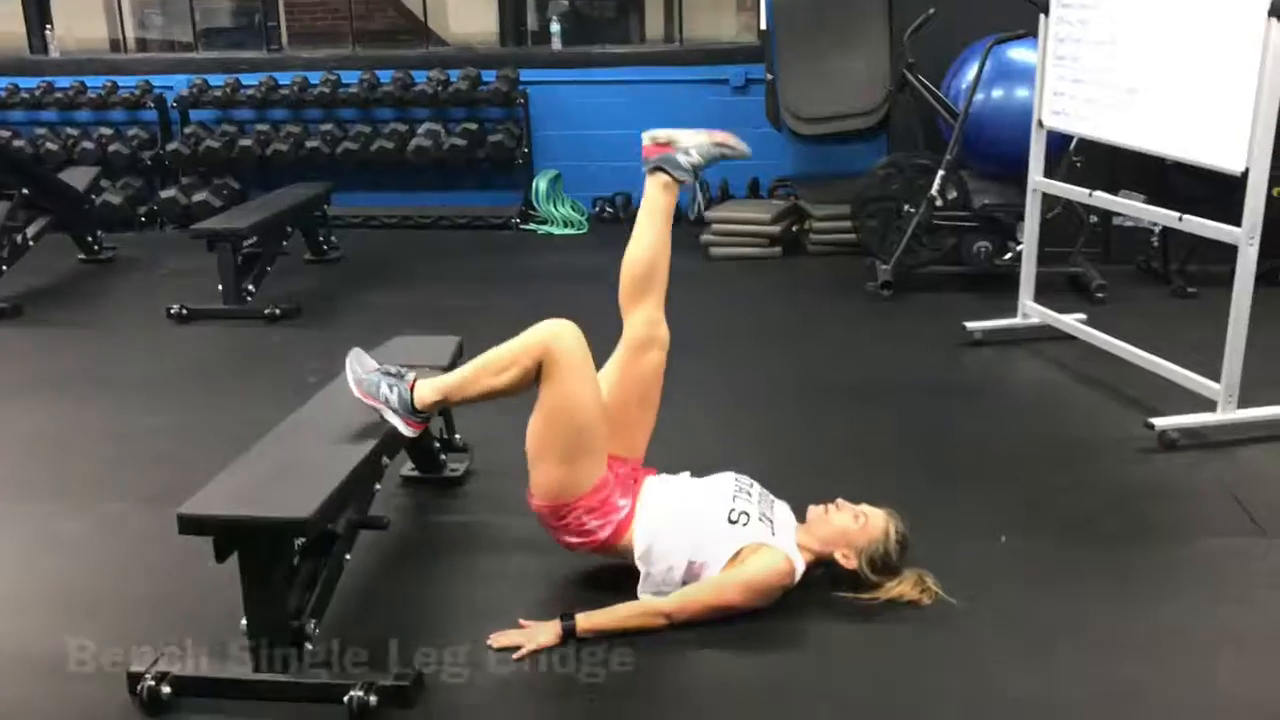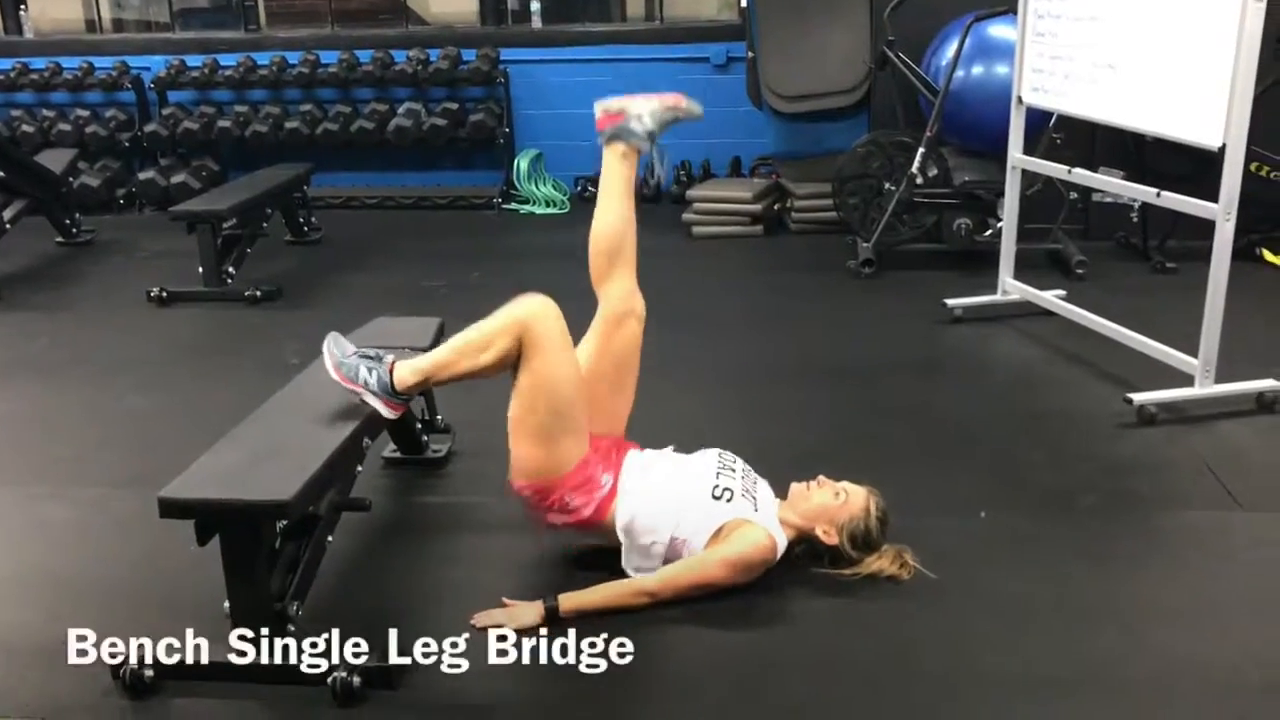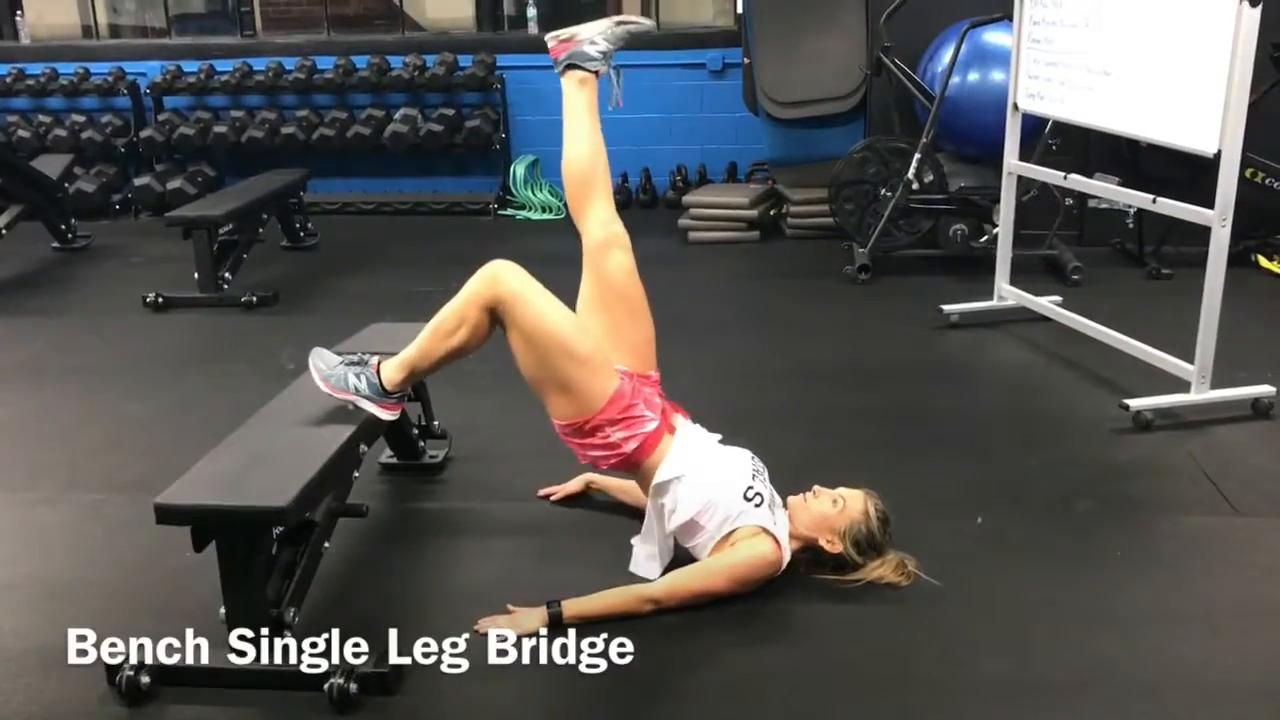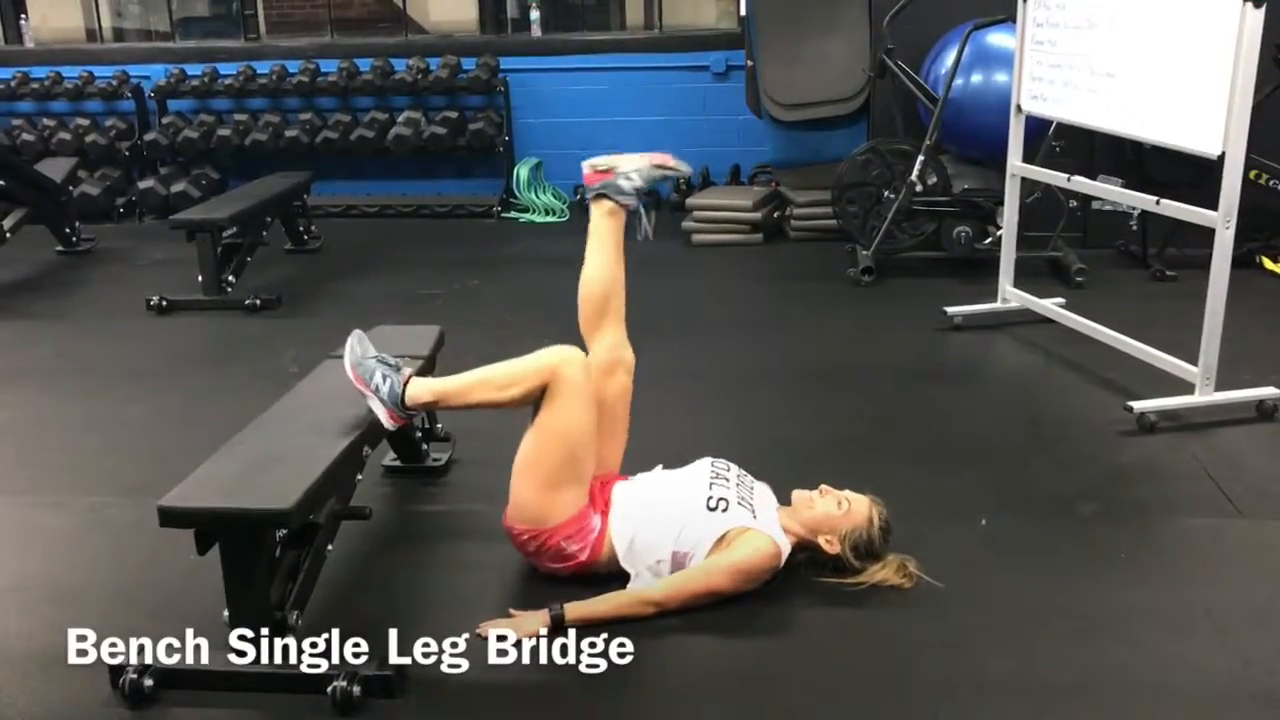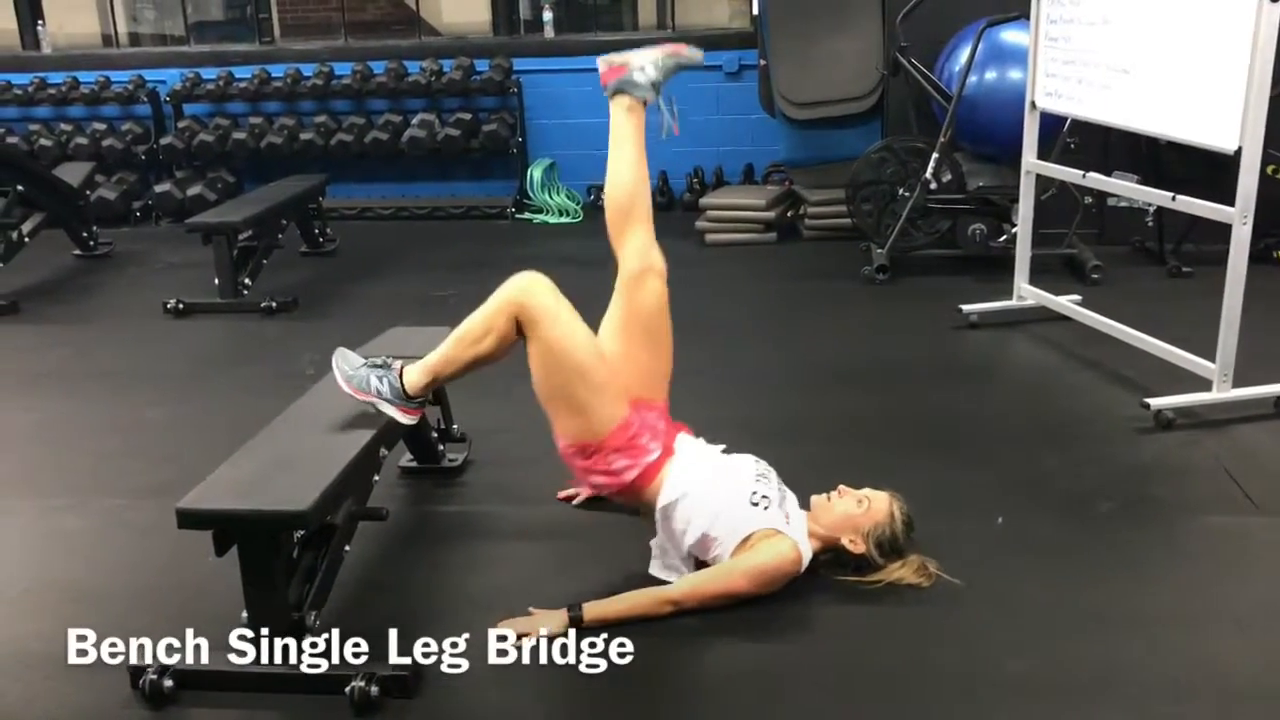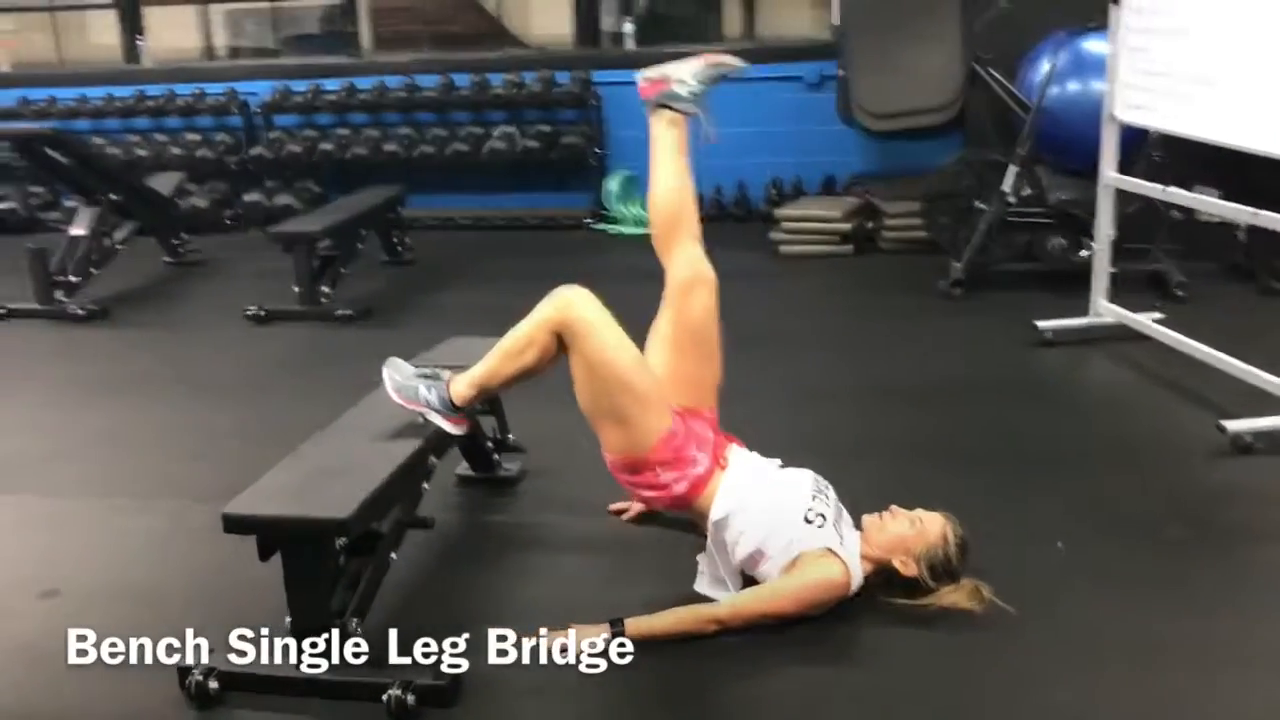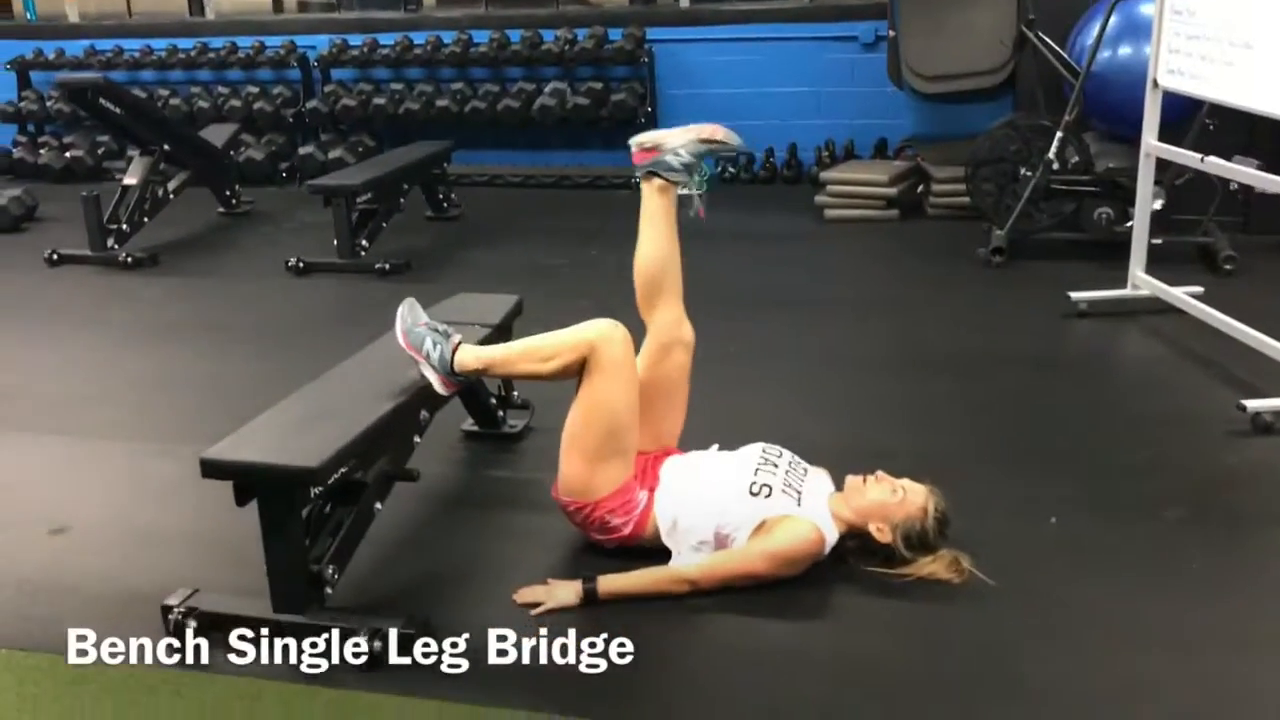
dt=0.7s
person 1, frame 1
left shoulder: (777, 568)
right shoulder: (780, 525)
left elbow: (668, 612)
left wrist: (563, 629)
left hip: (591, 509)
right hip: (622, 486)
left knee: (558, 338)
left ankle: (418, 402)
person 1, frame 2
left shoulder: (760, 546)
right shoulder: (760, 506)
left elbow: (653, 591)
left wrist: (547, 609)
left hip: (577, 486)
right hip: (601, 470)
left knee: (536, 312)
left ankle: (394, 384)
person 1, frame 3
left shoulder: (765, 551)
right shoulder: (771, 513)
left elbow: (655, 596)
left wrist: (549, 615)
left hip: (616, 419)
right hip: (635, 405)
left knee: (500, 281)
right knee: (602, 234)
left ankle: (386, 383)
right ankle: (581, 72)
person 1, frame 4
left shoulder: (763, 551)
right shoulder: (762, 505)
left elbow: (657, 599)
left wrist: (553, 618)
left hip: (564, 534)
right hip: (597, 500)
left knee: (566, 363)
left ankle: (407, 395)
person 1, frame 5
left shoulder: (785, 555)
right shoulder: (782, 512)
left elbow: (674, 597)
left wrist: (572, 618)
left hip: (621, 450)
right hip: (645, 437)
left knee: (529, 291)
right knee: (642, 266)
left ankle: (407, 387)
person 1, frame 6
left shoulder: (834, 577)
right shoulder: (837, 531)
left elbow: (719, 617)
left wrist: (614, 632)
left hip: (672, 465)
right hip: (693, 449)
left knee: (571, 306)
right knee: (692, 277)
left ankle: (454, 398)
person 1, frame 7
left shoulder: (806, 539)
right shoulder: (818, 487)
left elbow: (692, 580)
left wrist: (585, 591)
left hip: (615, 504)
right hip: (651, 469)
left knee: (608, 338)
left ankle: (458, 362)
